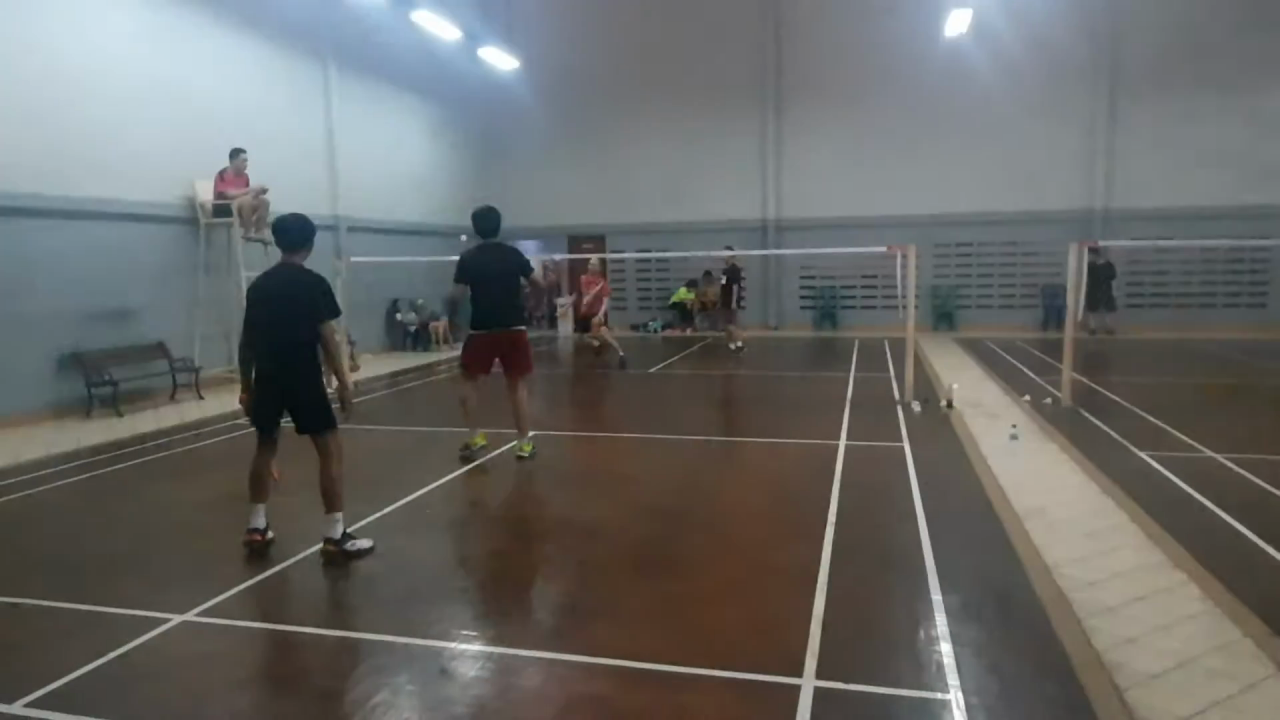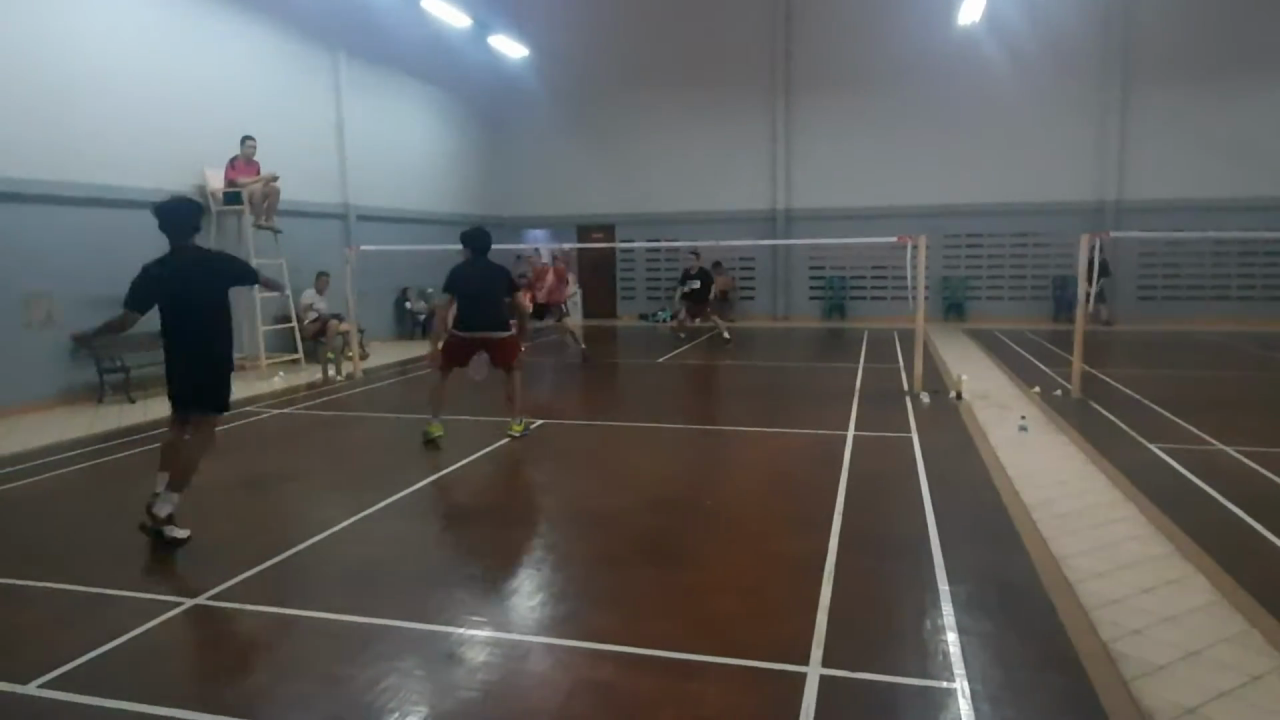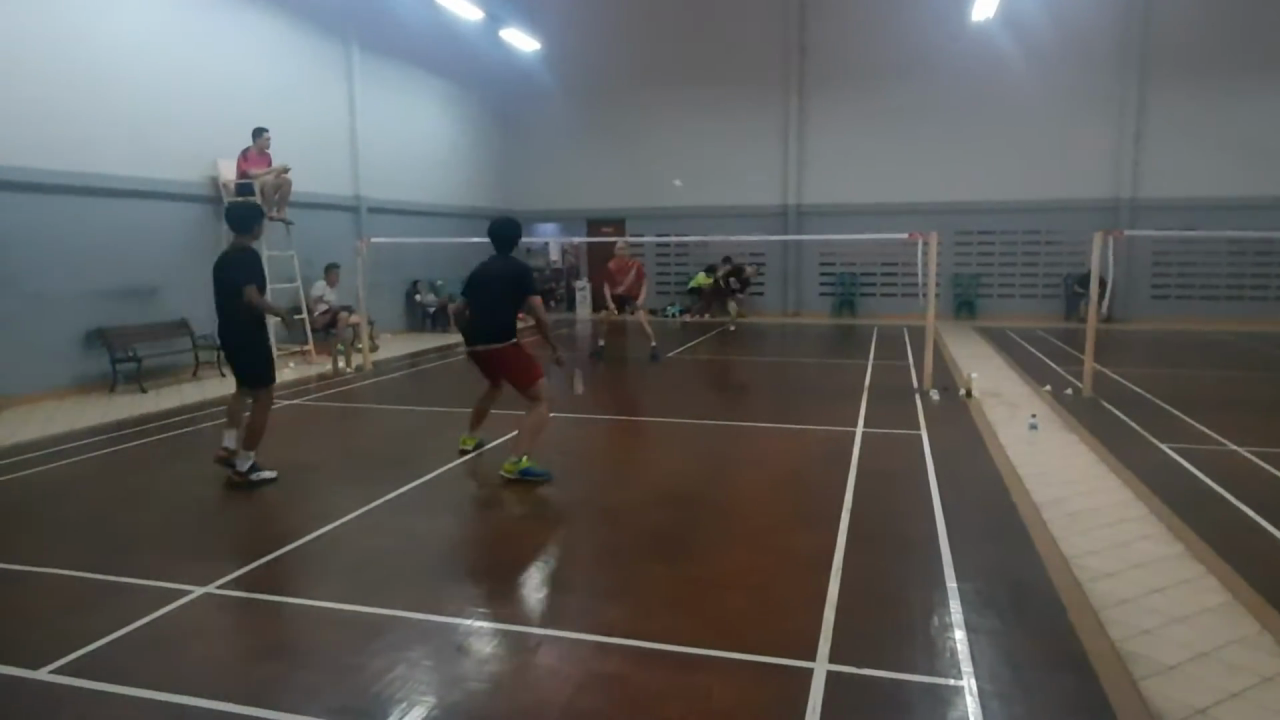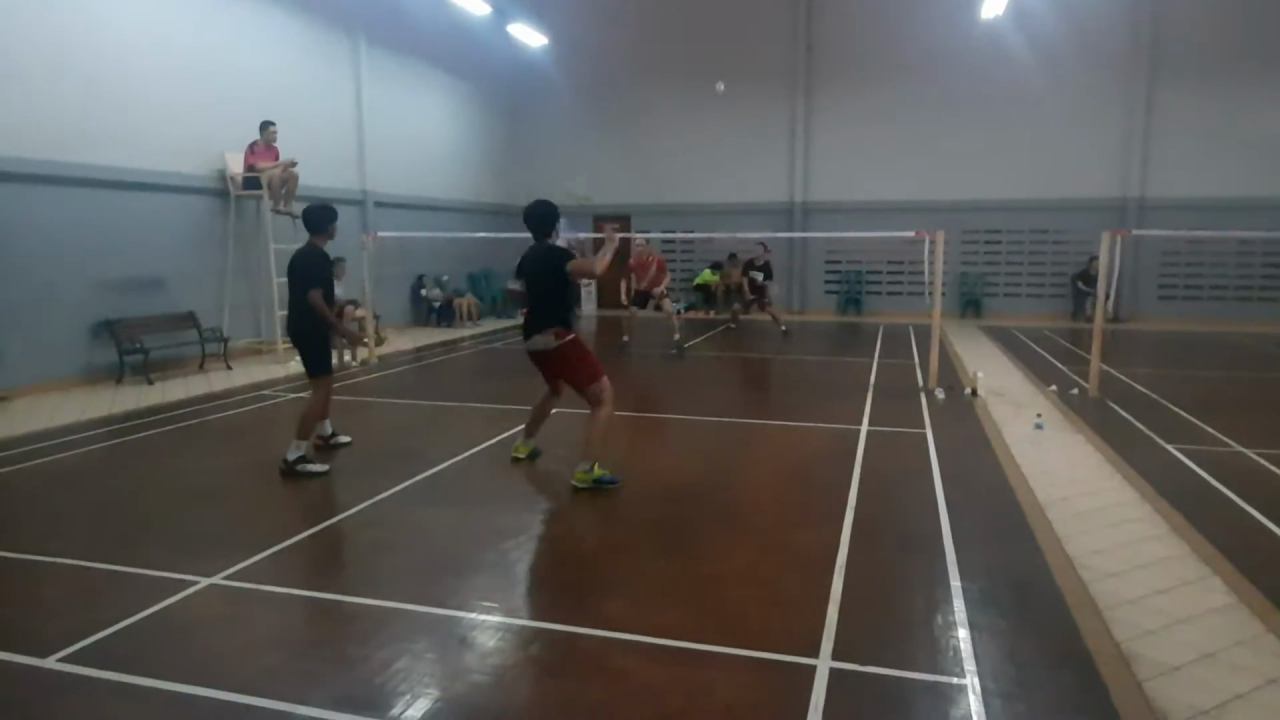
dt=1s
person 1, frame 1
left shoulder: (258, 285)
right shoulder: (314, 284)
left elbow: (246, 342)
right elbow: (327, 338)
left wrist: (246, 386)
right wrist: (344, 383)
left hip: (266, 381)
right hip: (303, 379)
left knee: (265, 449)
right knee: (330, 453)
left ankle: (256, 527)
right ankle: (335, 536)
person 1, frame 2
left shoulder: (154, 272)
right shoulder: (219, 263)
left elbow: (125, 322)
right elbow: (265, 282)
left wrist: (87, 336)
right wrist: (278, 284)
left hip: (179, 360)
right hip: (214, 360)
left knee: (180, 426)
right knee: (202, 433)
left ankle: (162, 495)
right ankle: (161, 513)
person 1, frame 3
left shoulder: (223, 258)
right shoulder: (248, 256)
right elbow: (251, 297)
right wrist: (282, 314)
left hip: (230, 335)
right hip: (250, 336)
left knee: (244, 391)
right knee: (263, 399)
left ankle: (228, 447)
right ankle: (243, 467)
person 1, frame 4
left shoulder: (301, 255)
right shoulder: (319, 257)
right elbow: (316, 298)
right wrist: (341, 327)
left hip: (301, 328)
right hip: (312, 330)
left knee: (322, 384)
right knee: (321, 391)
left ankle: (325, 433)
right ankle: (294, 458)
person 2, frame 1
left shoulder: (468, 258)
right shoulder: (514, 254)
left elbow: (457, 296)
right elbow: (538, 284)
left hip: (481, 331)
right hip: (514, 328)
left knee: (468, 381)
right knee: (517, 385)
left ankle: (475, 436)
right ankle: (524, 443)
person 2, frame 2
left shoulder: (458, 271)
right shoulder: (502, 272)
left elbow: (443, 308)
right elbow: (522, 310)
left wrist: (435, 344)
right wrist: (520, 339)
left hip: (464, 332)
right hip: (499, 332)
left knee: (442, 372)
right knee: (512, 370)
left ankle: (435, 425)
right ankle: (516, 423)
person 2, frame 3
left shoulder: (479, 271)
right shoulder: (519, 270)
left elbow: (458, 311)
right elbow: (538, 315)
right wrist: (554, 348)
left hip: (474, 345)
right hip: (500, 343)
left knee: (496, 385)
right knee: (540, 400)
left ankle: (469, 439)
right ankle: (516, 462)
person 2, frame 4
left shoulder: (527, 258)
right shoulder: (553, 253)
left elbow: (516, 291)
right elbow: (592, 270)
right wrist: (611, 244)
left hip: (534, 341)
right hip: (557, 338)
left knee: (555, 391)
right knee: (602, 401)
left ankle: (524, 444)
right ankle: (587, 470)
